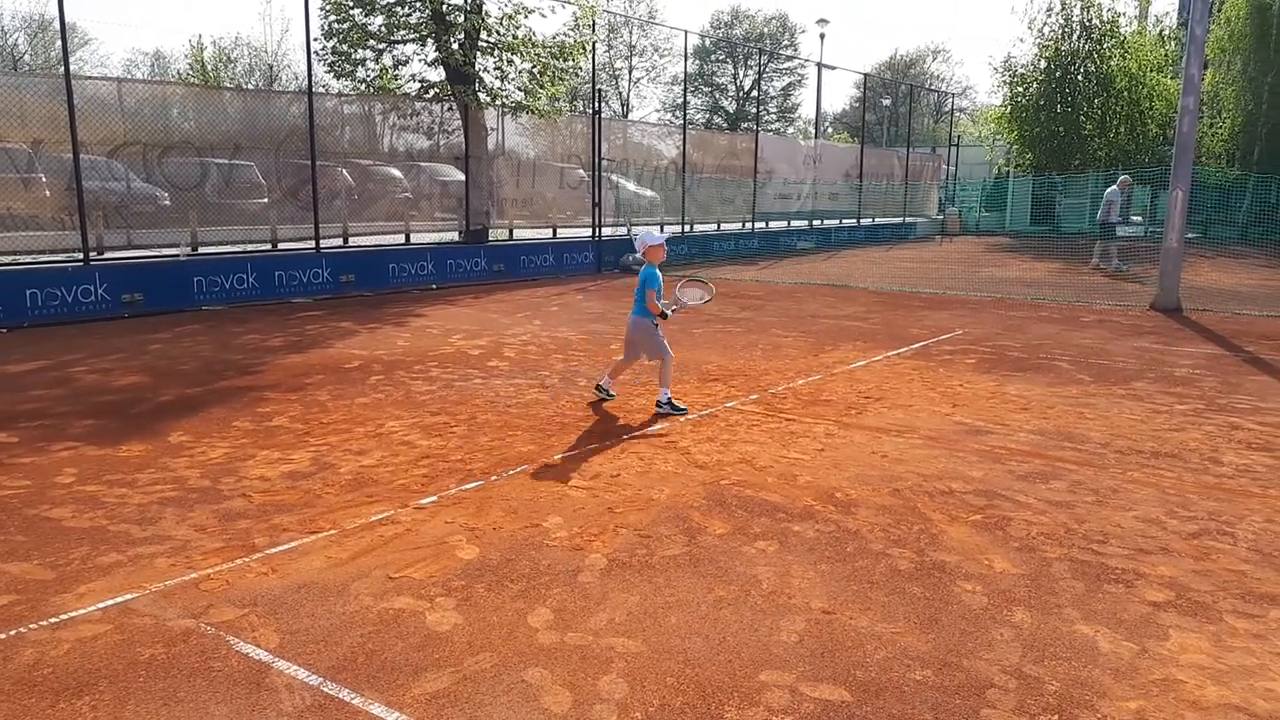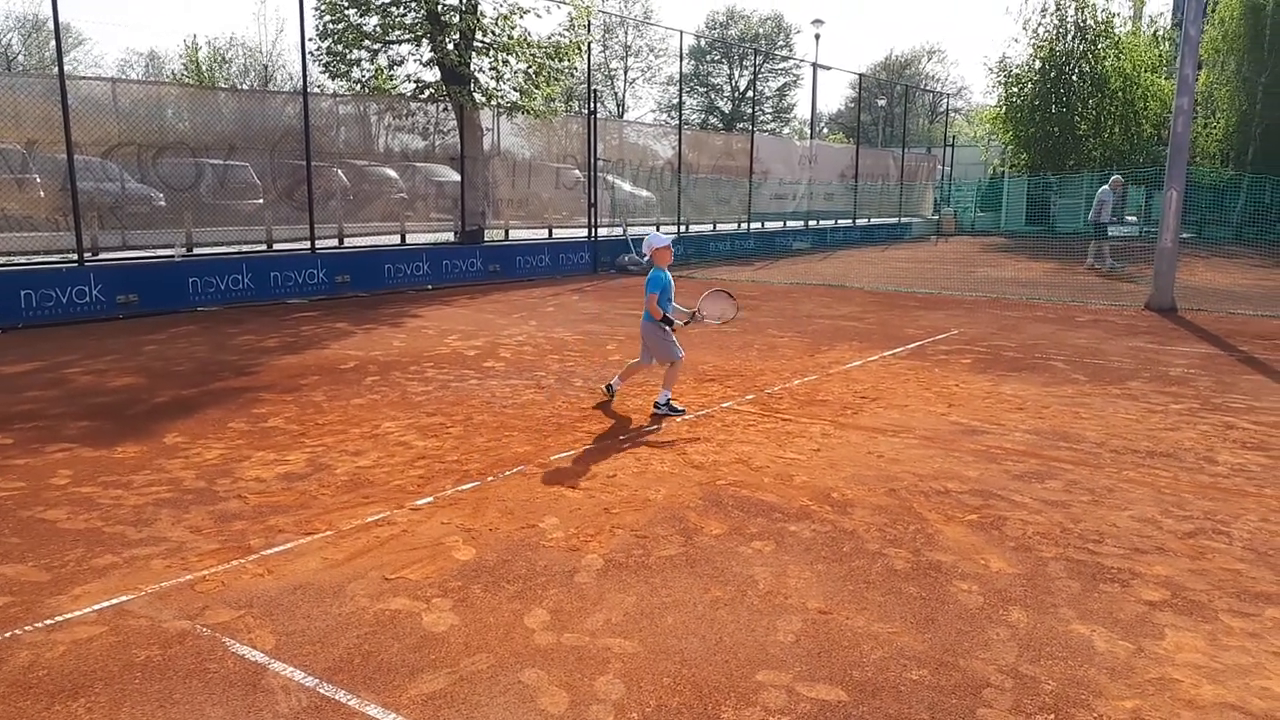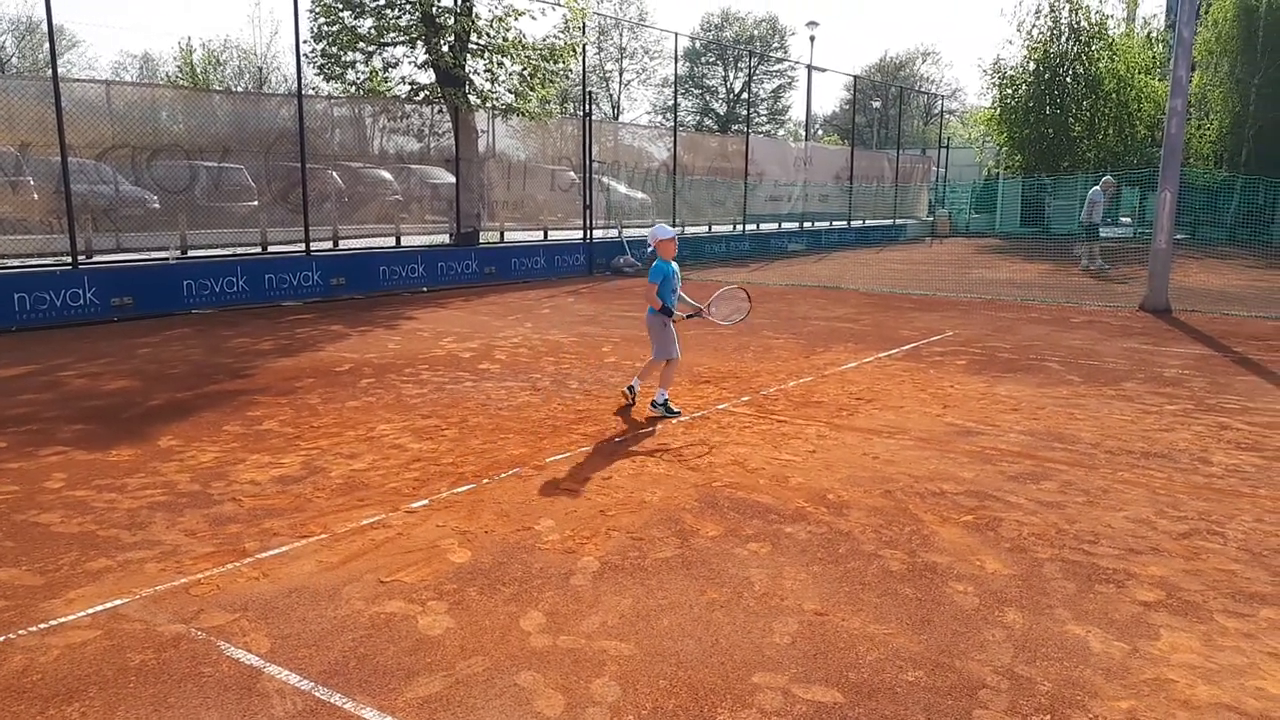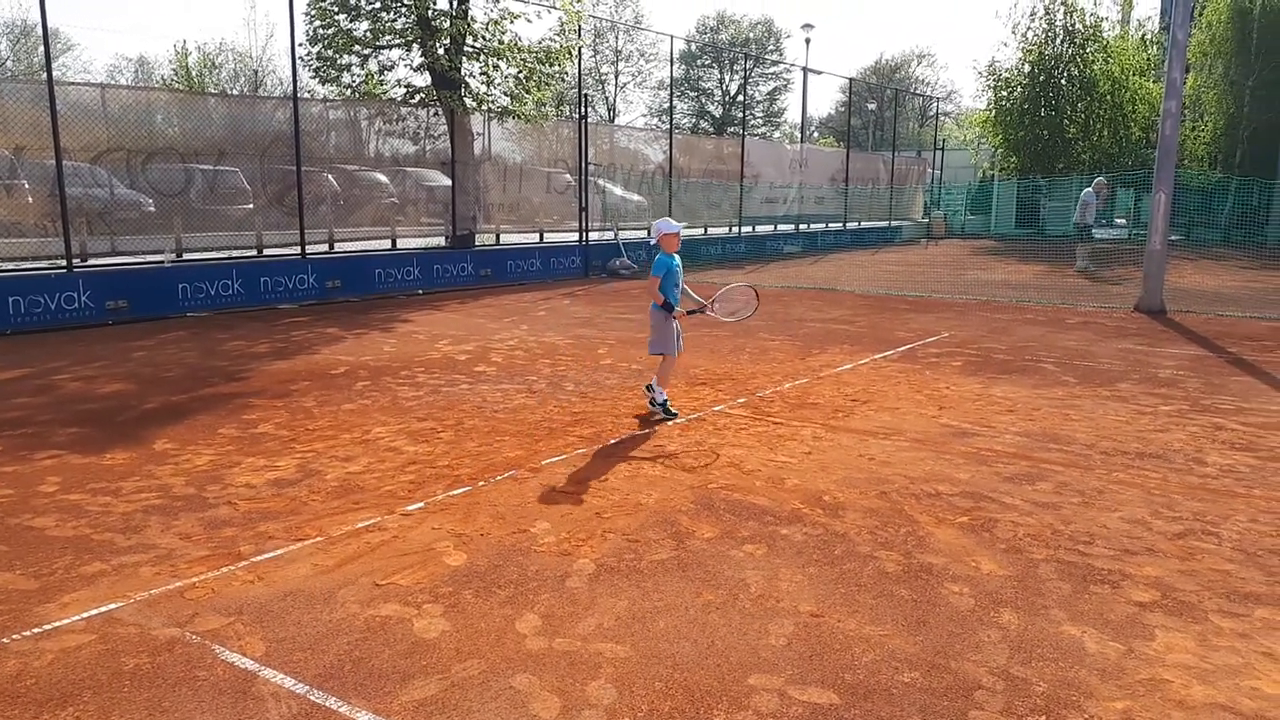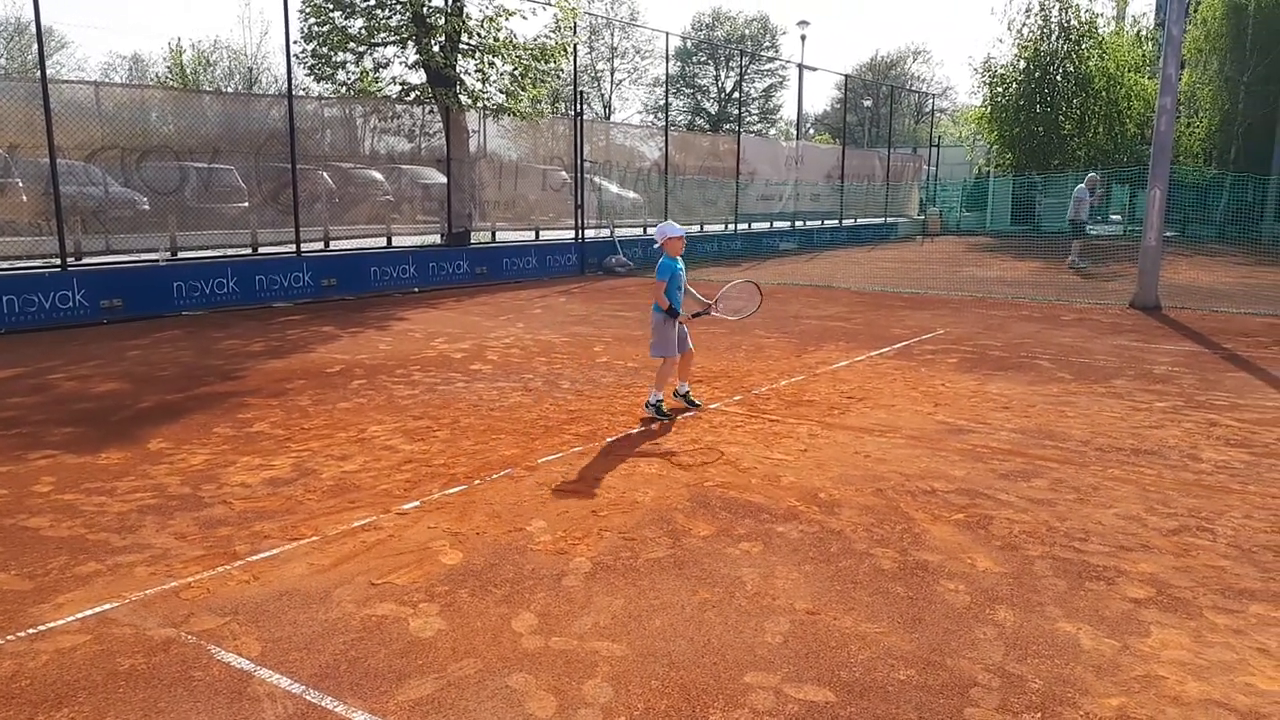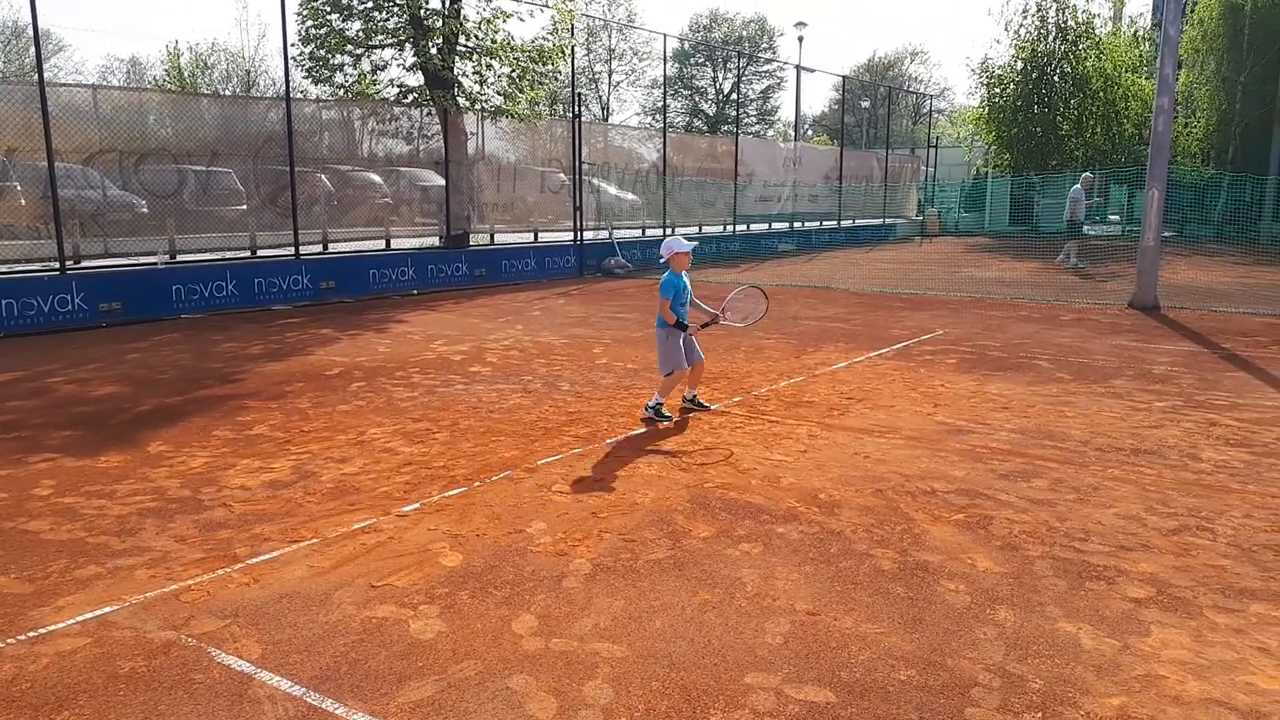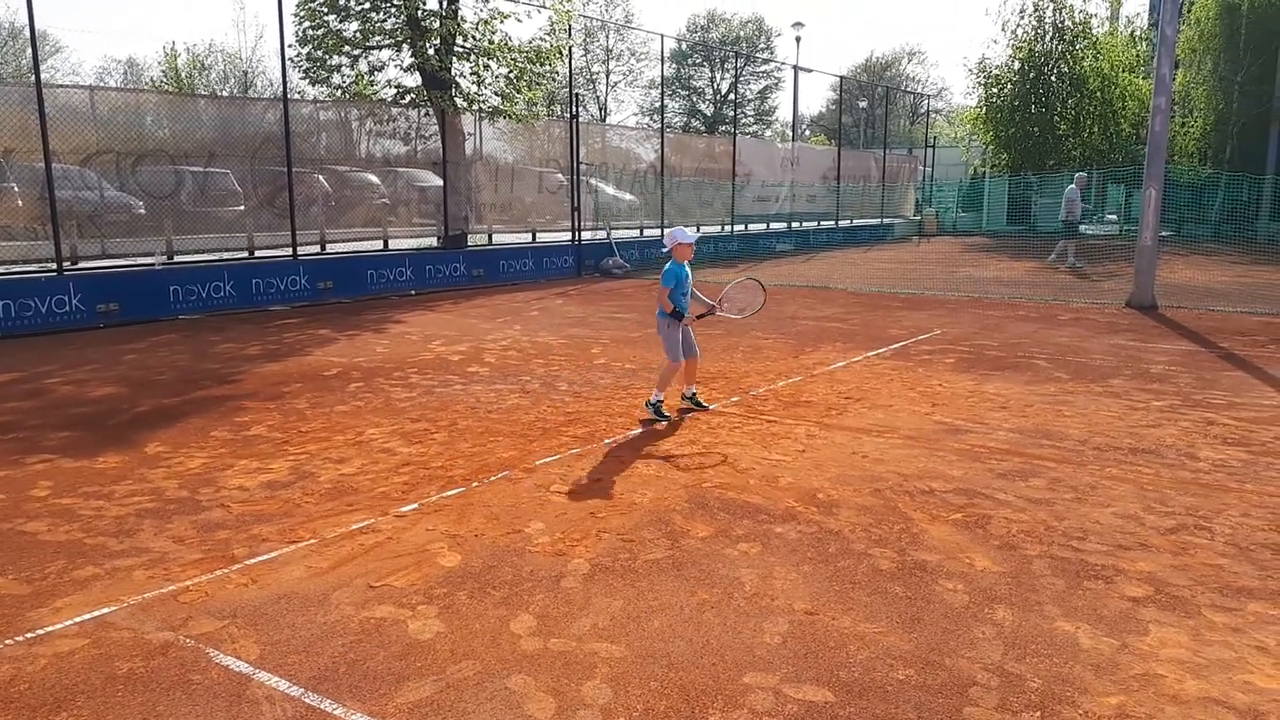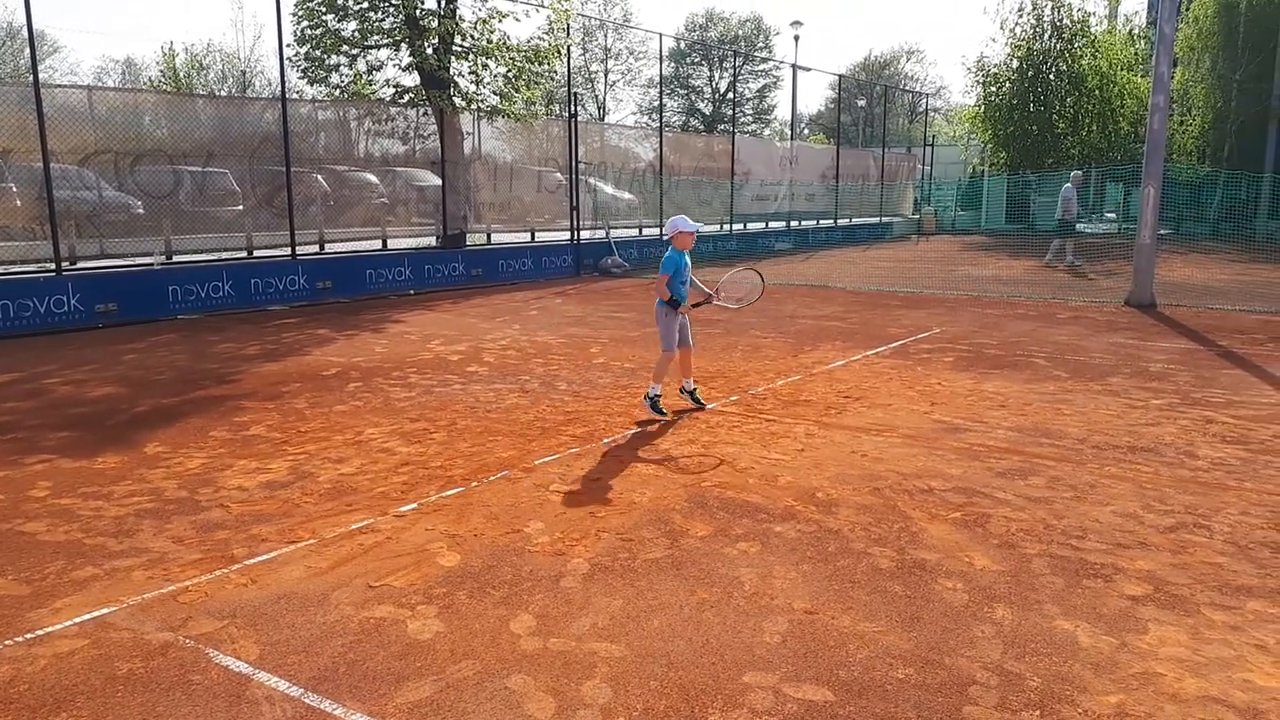
dt=0.1s
person 1, frame 1
left shoulder: (646, 271)
right shoulder: (652, 274)
right elbow: (651, 303)
left wrist: (663, 305)
right wrist: (664, 314)
left hip: (634, 320)
right hip: (645, 322)
left knee: (629, 358)
right knee: (667, 358)
left ankle: (603, 386)
right ankle: (664, 400)
person 1, frame 2
left shoulder: (665, 274)
right shoulder: (656, 276)
right elbow: (650, 306)
left wrist: (684, 312)
right wrist: (671, 322)
left hip: (654, 325)
right hip: (655, 326)
left knee: (645, 361)
right knee: (677, 360)
left ankle: (613, 386)
right ankle: (662, 402)
person 1, frame 3
left shoulder: (673, 265)
right shoulder: (659, 267)
left elbow: (676, 293)
right elbow: (650, 295)
left wrist: (694, 305)
right wrist: (670, 313)
left hip: (663, 318)
right hip: (659, 318)
left knee: (660, 358)
right knee: (672, 359)
left ankle: (633, 387)
right ankle: (659, 401)
person 1, frame 4
left shoulder: (676, 259)
right shoulder: (661, 261)
left elbow: (679, 285)
right elbow: (651, 290)
left wrist: (697, 300)
right wrist: (671, 309)
left hip: (669, 314)
right hip: (662, 313)
left knee: (674, 355)
right knee: (670, 356)
left ankle: (654, 386)
right ankle: (658, 401)
person 1, frame 5
left shoulder: (678, 262)
right shoulder: (666, 264)
left elbow: (683, 287)
right elbow: (658, 294)
left wrist: (702, 301)
right wrist: (676, 314)
left hip: (673, 318)
right hip: (664, 317)
left knee: (688, 353)
right knee: (671, 359)
left ankle: (682, 392)
right ankle: (653, 402)
person 1, frame 6
left shoulder: (683, 276)
right shoulder: (670, 281)
left elbow: (689, 299)
right elbow: (663, 310)
left wrist: (707, 311)
right wrist: (684, 327)
left hip: (681, 330)
right hip: (668, 331)
left knee: (698, 363)
right knee: (680, 371)
left ankle: (690, 398)
right ankle: (653, 405)
person 1, frame 7
left shoulder: (685, 266)
right shoulder: (671, 270)
right elbow: (661, 298)
left wrist: (707, 303)
right wrist: (680, 317)
left hip: (681, 321)
right hip: (669, 321)
left knee: (693, 358)
right knee: (676, 363)
left ankle: (689, 395)
right ankle: (654, 402)
person 1, frame 8
left shoulder: (684, 255)
right shoulder: (672, 259)
right elbow: (659, 287)
left wrist: (705, 291)
right wrist: (676, 305)
left hip: (679, 311)
right hip: (667, 310)
left knee: (686, 349)
right knee: (670, 353)
left ankle: (689, 389)
right ankle: (653, 396)
